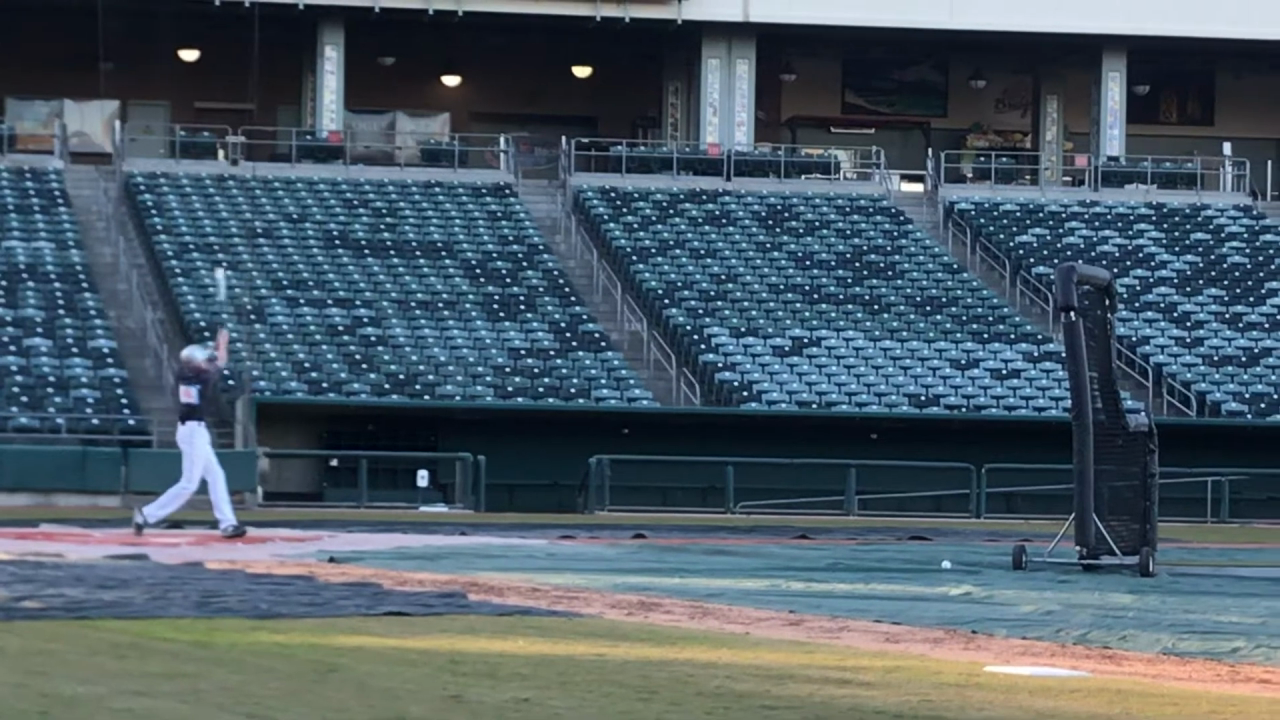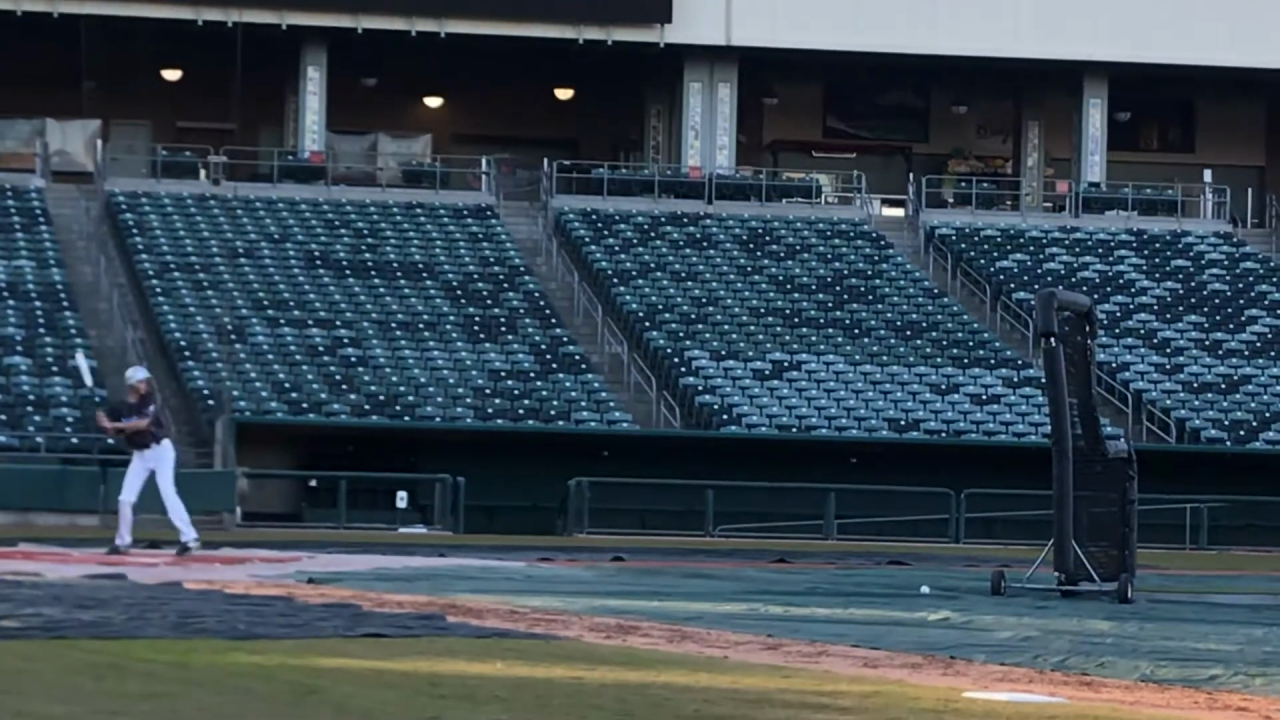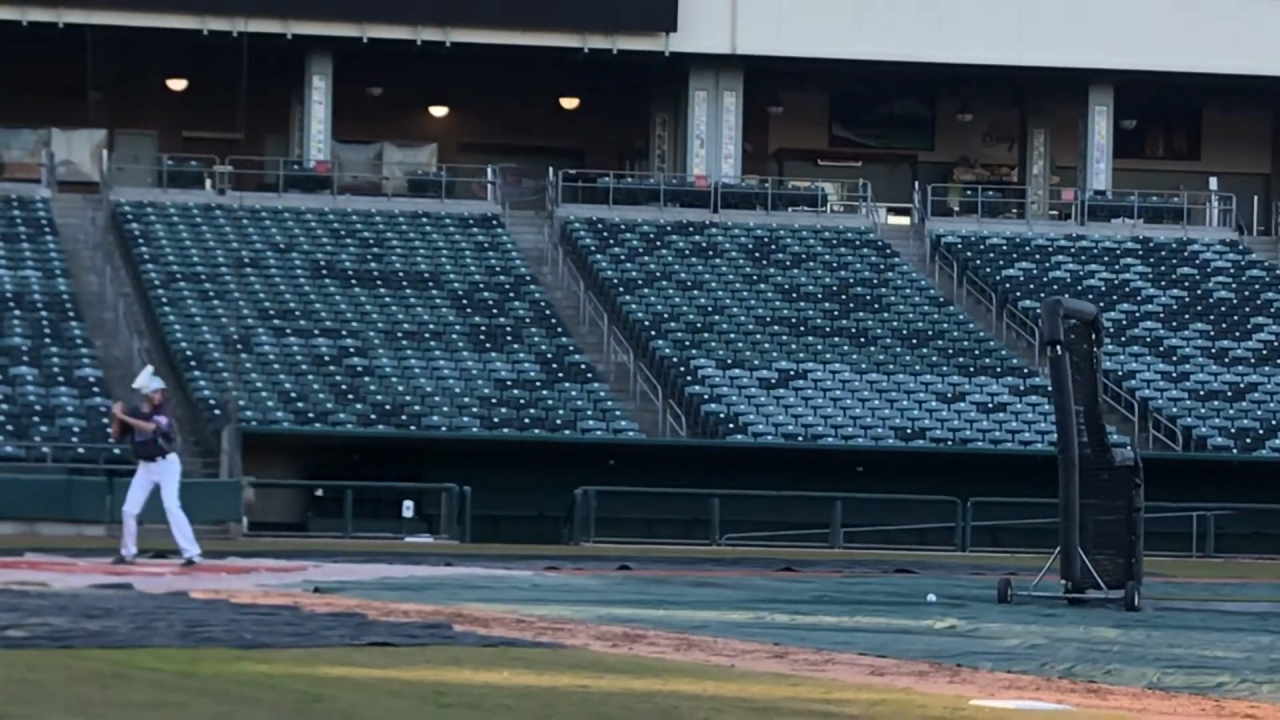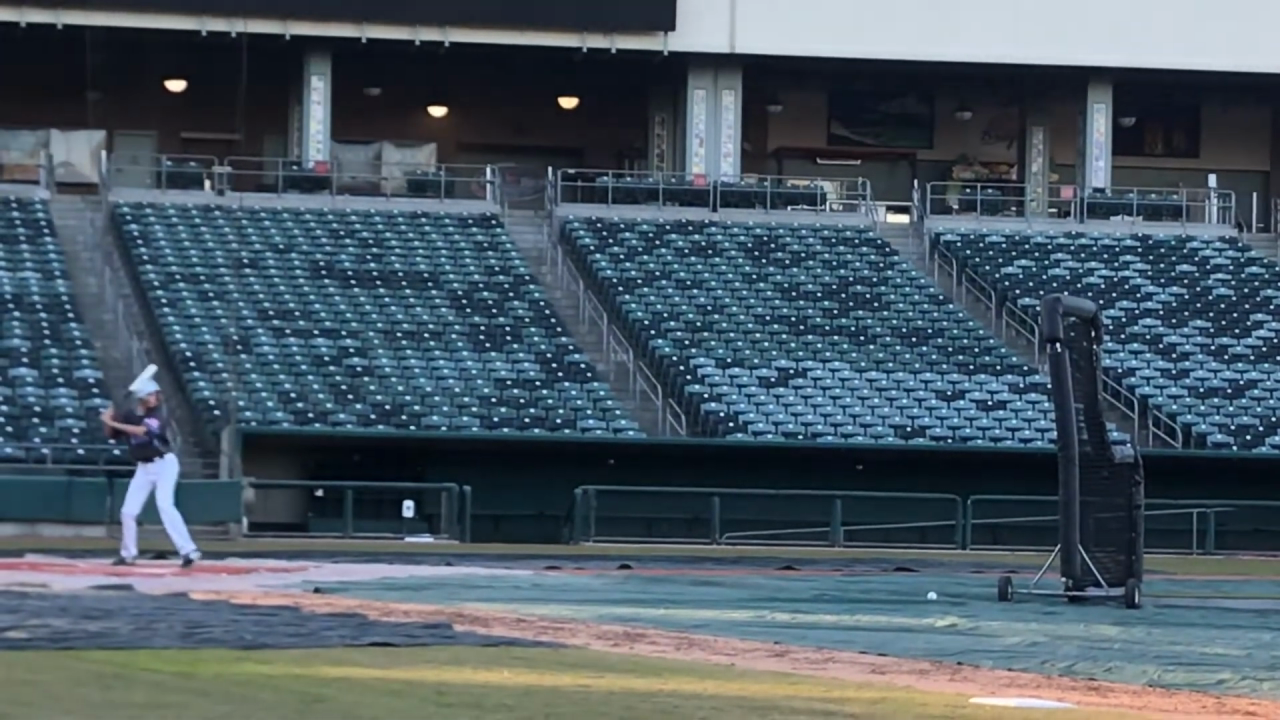
dt=1s
person 1, frame 1
left shoulder: (182, 374)
right shoulder: (204, 377)
right elbow: (220, 363)
left wrist: (218, 345)
right wrist: (223, 342)
left hip: (194, 431)
right hip: (194, 431)
left knee: (216, 476)
right knee: (189, 484)
left ankle: (227, 523)
right ankle: (146, 515)
person 1, frame 2
left shoulder: (148, 399)
left elbow: (143, 423)
right elbow: (115, 432)
left wrist: (112, 425)
right wrist: (105, 423)
left hip: (160, 450)
right hip: (139, 455)
left knee: (168, 492)
right knee: (125, 498)
left ankle: (189, 537)
right ankle: (122, 543)
person 1, frame 3
left shoulder: (161, 411)
right shoulder: (133, 412)
left elbow: (151, 427)
right elbow: (117, 436)
left wrist: (122, 415)
right wrist: (117, 418)
left hip: (166, 464)
right hip: (145, 466)
left knee: (171, 506)
right knee: (129, 509)
left ankle: (192, 553)
right ankle: (128, 553)
person 1, frame 4
left shoulder: (157, 413)
right shoulder: (128, 416)
left elbow: (142, 430)
right elbow: (110, 434)
left wrist: (112, 422)
right wrist: (108, 420)
left hip: (164, 463)
right hip: (144, 467)
left knee: (164, 504)
right knee: (128, 511)
left ankle: (189, 550)
right ankle: (128, 554)
